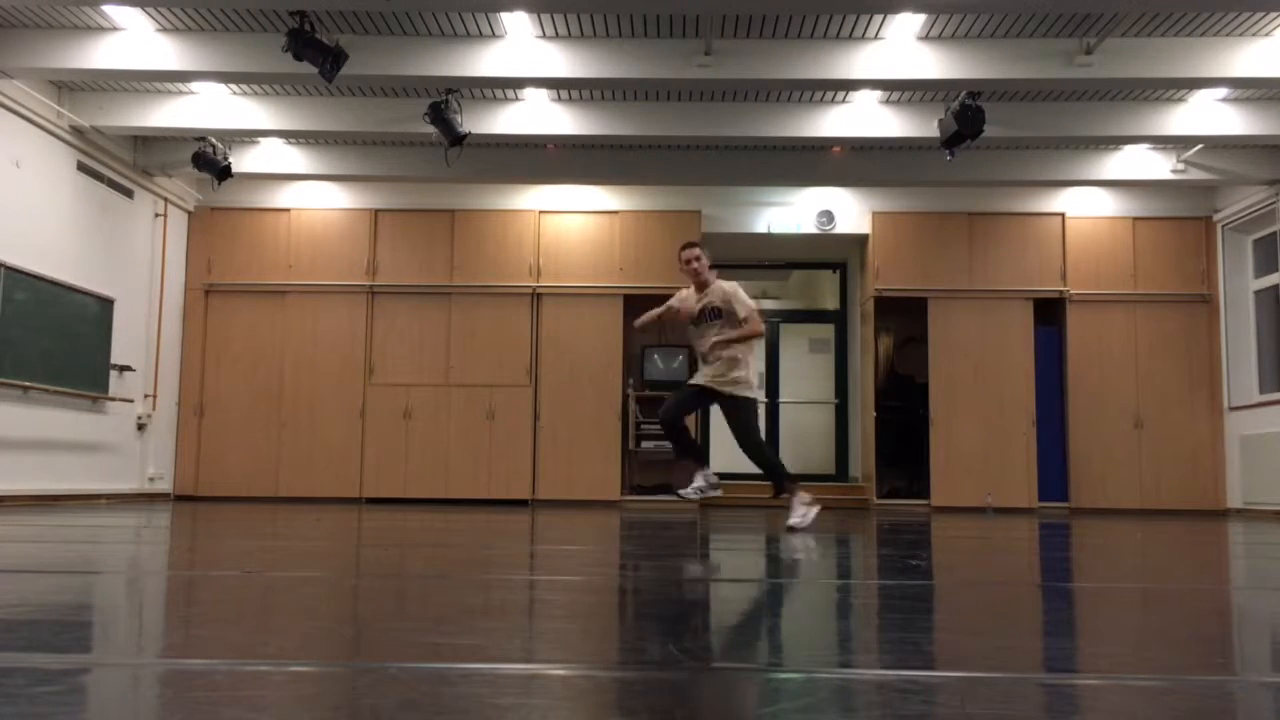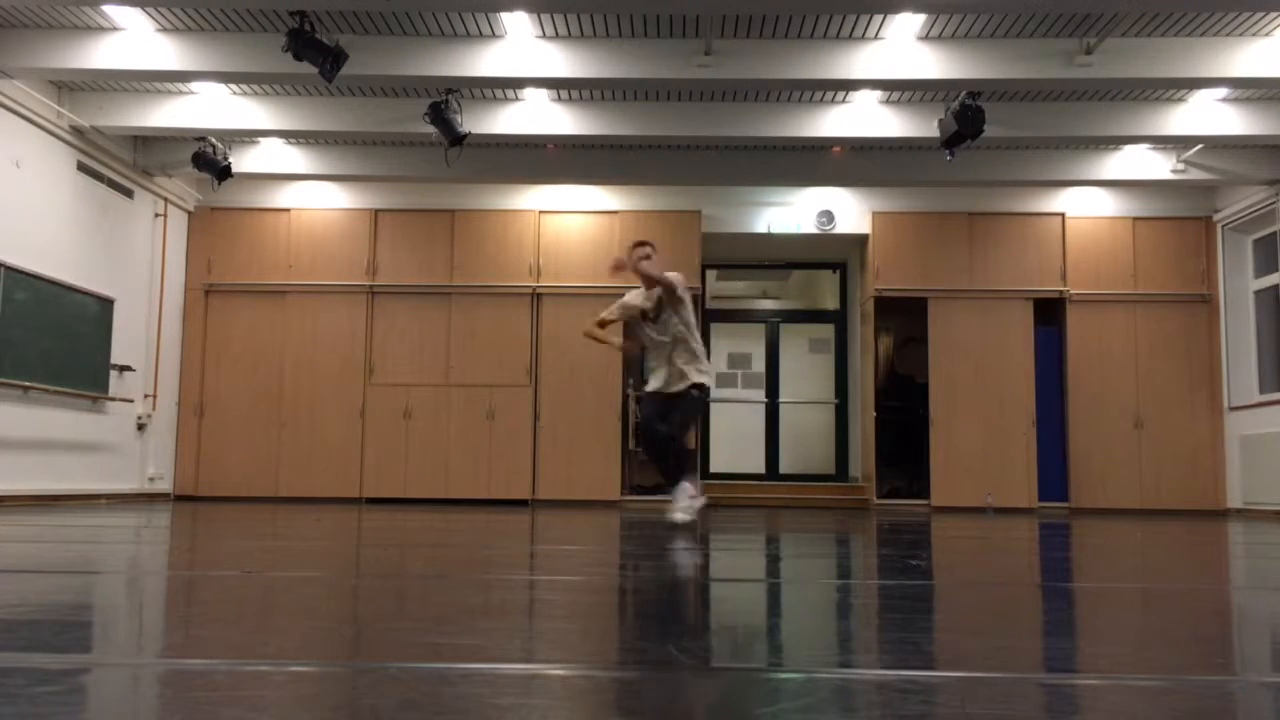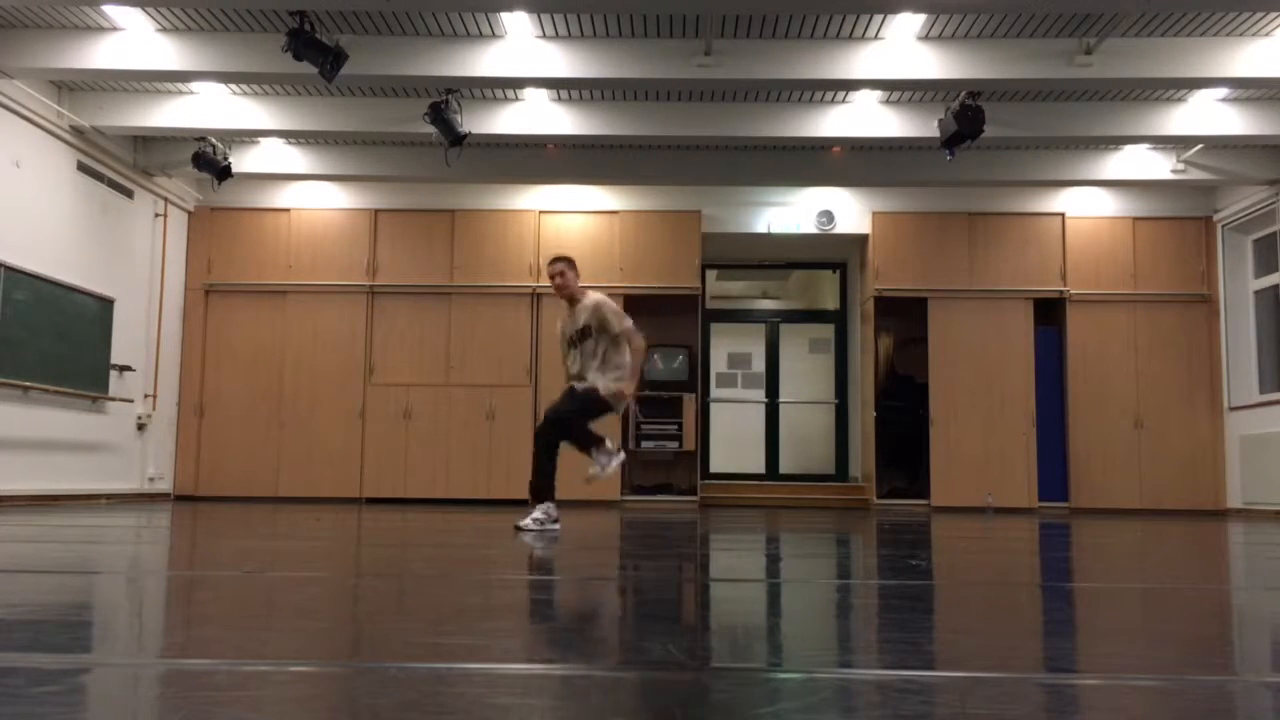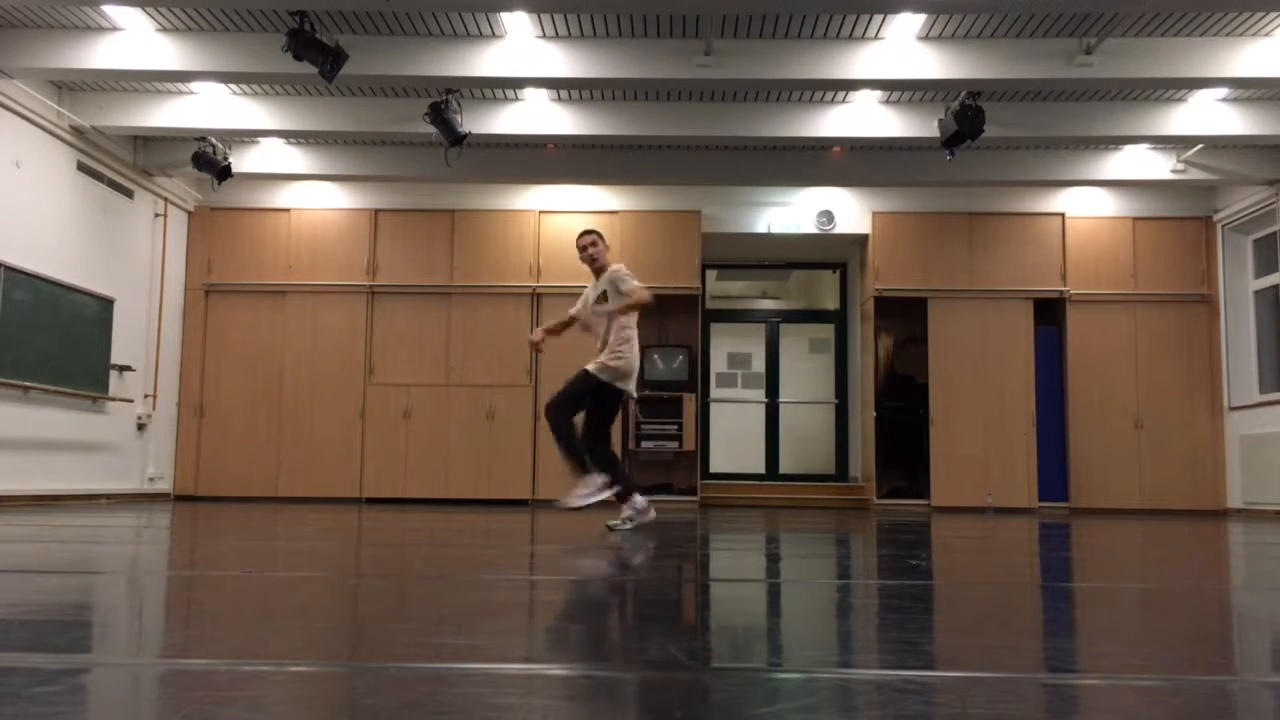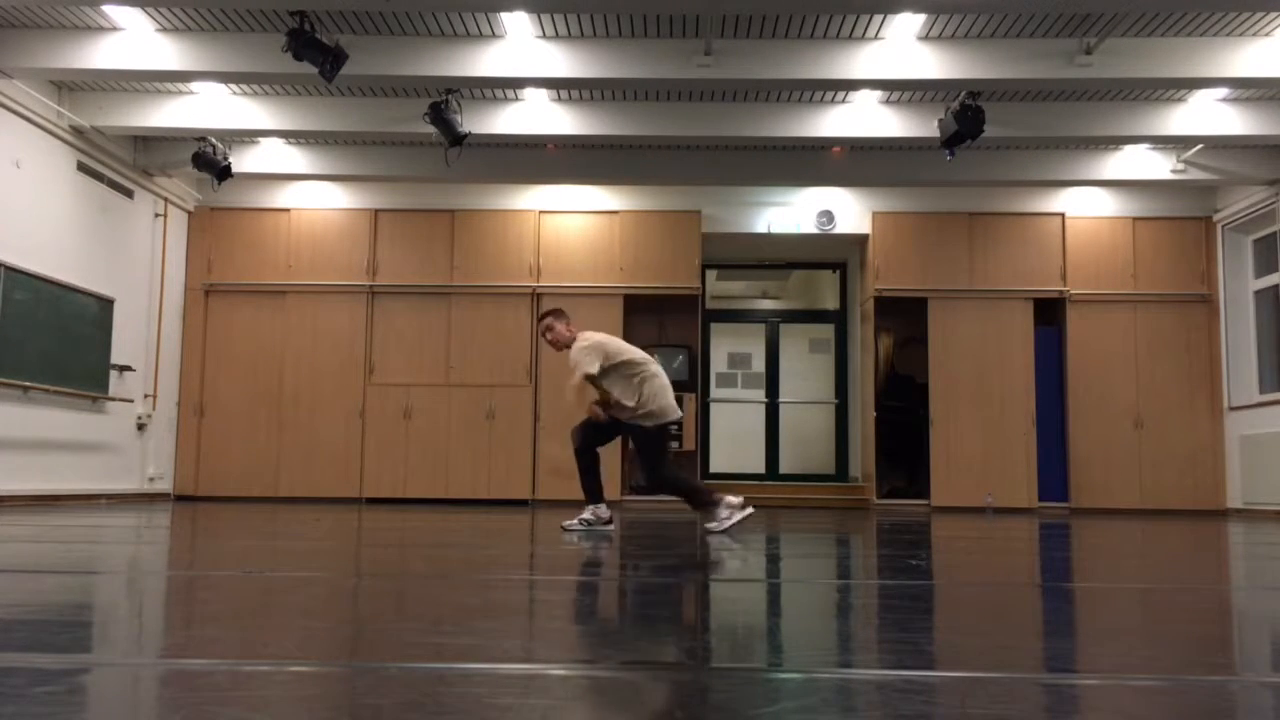
dt=0.4s
person 1, frame 1
left shoulder: (729, 290)
right shoulder: (683, 298)
left elbow: (758, 328)
right elbow: (640, 324)
left wrist: (721, 340)
right wrist: (670, 311)
left hip: (737, 378)
right hip: (706, 377)
left knee: (750, 443)
right knee: (668, 415)
left ankle: (798, 498)
right ankle: (704, 473)
person 1, frame 2
left shoulder: (673, 283)
right shoulder: (631, 301)
left elbow: (664, 281)
right elbow: (591, 328)
left wrist: (632, 267)
right wrist: (613, 341)
left hip: (692, 376)
right hip: (659, 380)
left knee: (672, 434)
right knee: (648, 434)
left ankle: (688, 483)
right ankle: (683, 488)
person 1, frame 3
left shoulder: (597, 304)
right shoulder: (565, 323)
left elbow: (636, 340)
right elbow: (569, 366)
left wrist: (629, 382)
left hip: (610, 385)
right hip: (583, 385)
left knee: (557, 417)
right knee: (545, 433)
left ankle: (603, 449)
right ankle: (545, 509)
person 1, frame 4
left shoulder: (617, 273)
right shoulder: (590, 292)
left elbow: (643, 298)
right elbow: (566, 322)
left wrist: (599, 313)
right wrist: (541, 332)
left hip: (615, 365)
right hip: (608, 366)
left knee: (557, 409)
right knee: (594, 439)
left ankle: (590, 478)
right ankle: (634, 505)
person 1, frame 5
left shoulder: (581, 347)
right shoulder: (591, 343)
right elbow: (608, 393)
right wrist: (595, 406)
left hip: (650, 401)
right hip: (632, 403)
left knee: (657, 474)
right knee: (584, 437)
left ankle: (724, 506)
right ankle: (597, 510)
